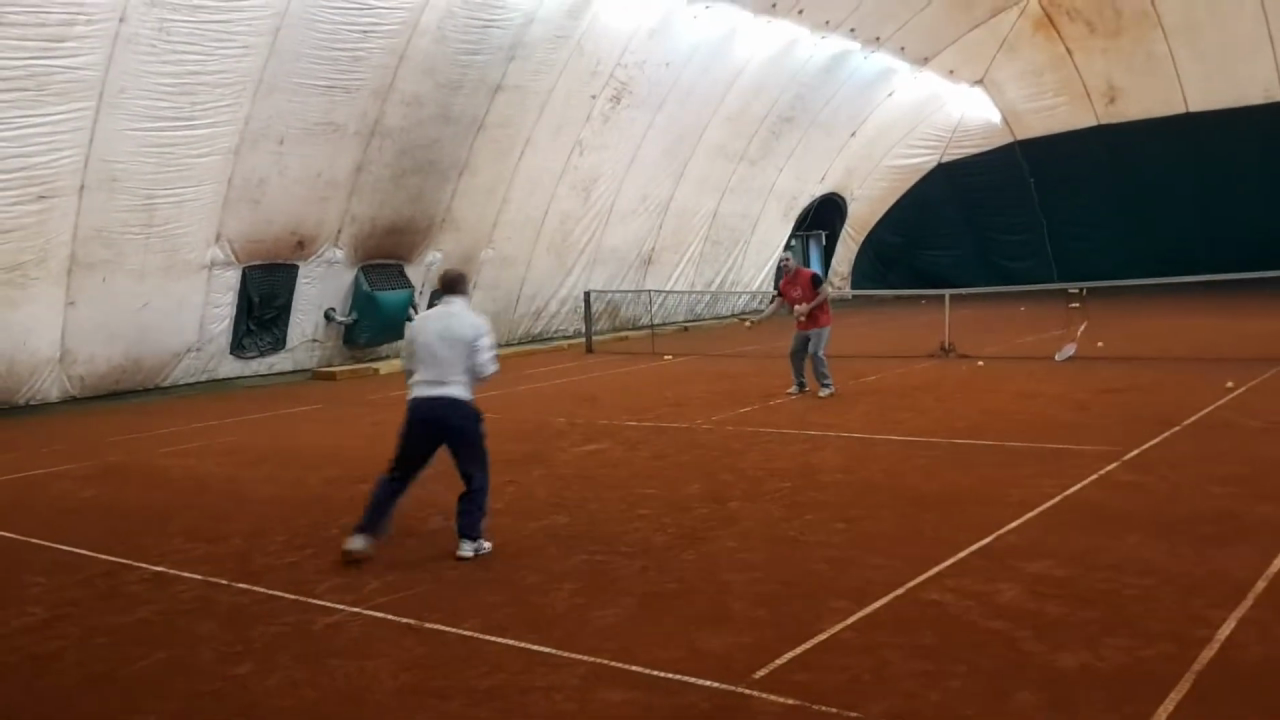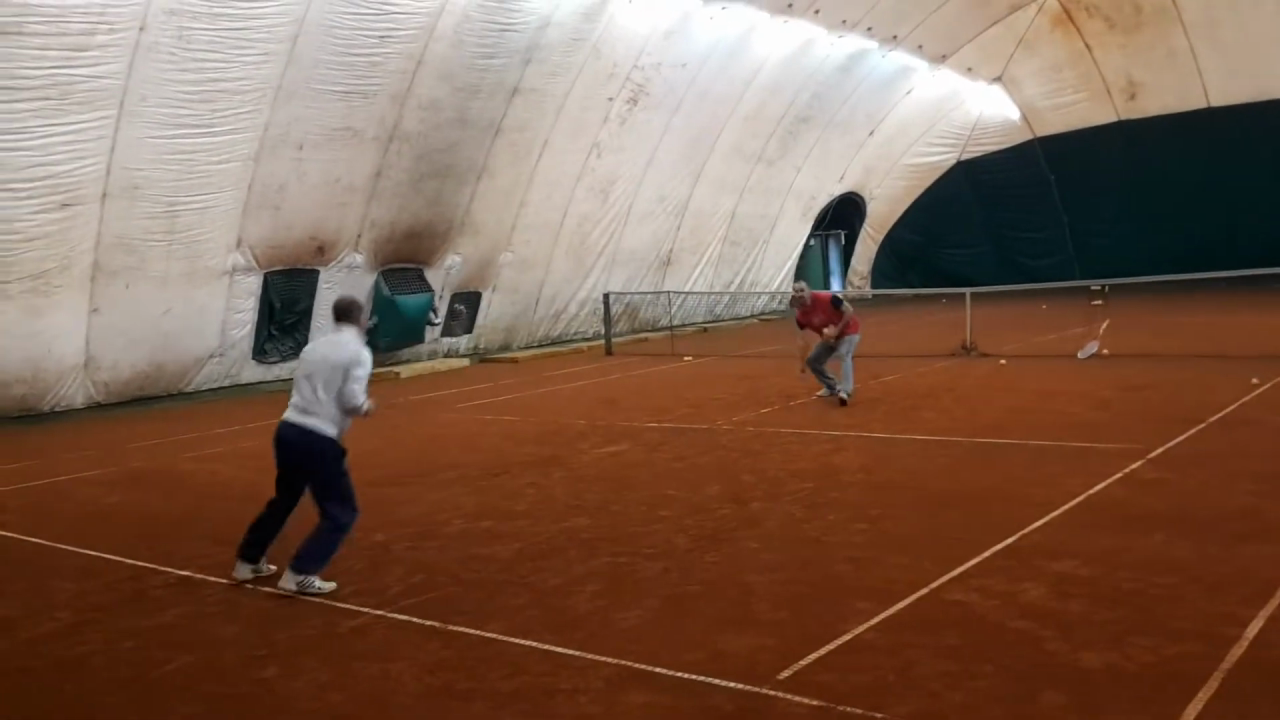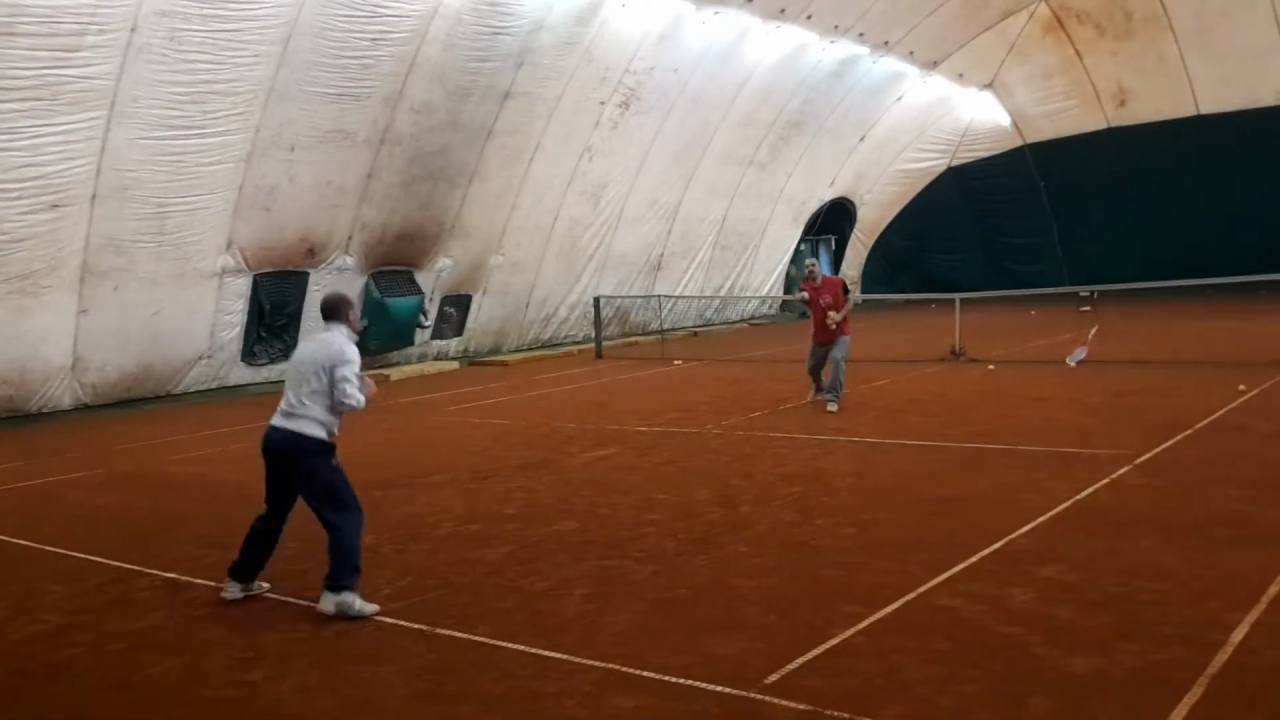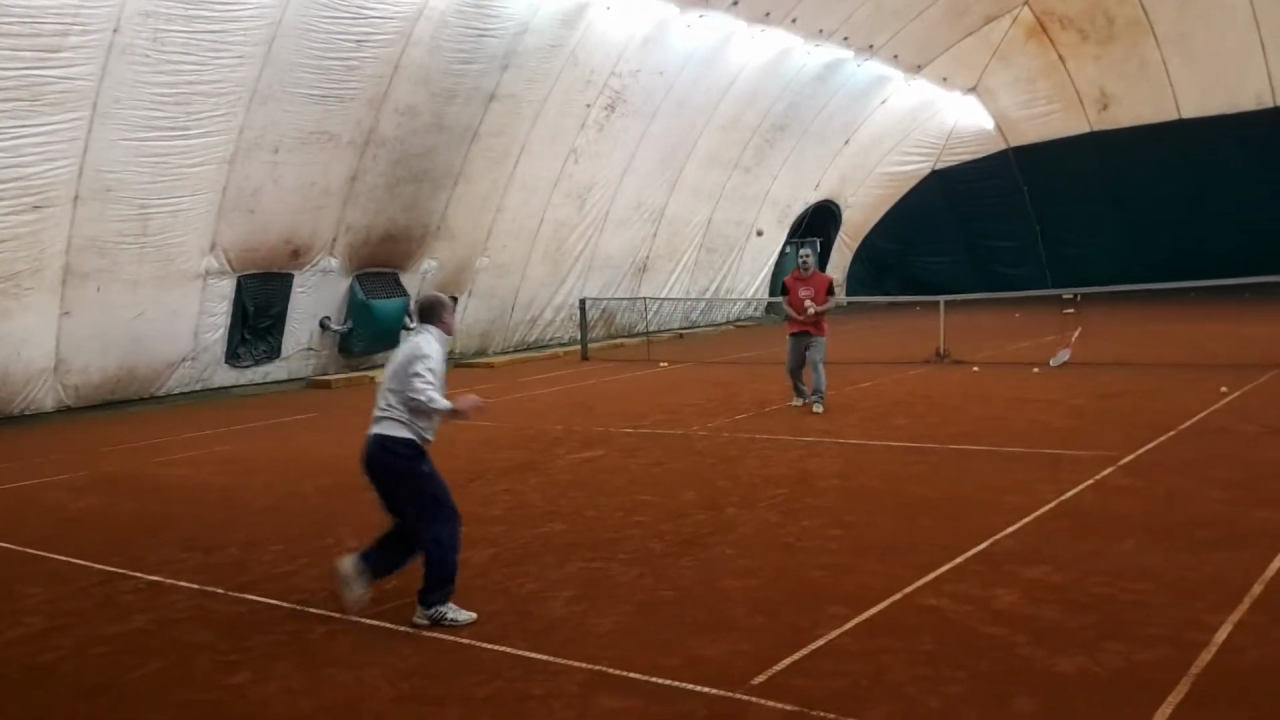
dt=0.5s
person 1, frame 1
left shoulder: (419, 322)
right shoulder: (475, 323)
left elbow: (411, 365)
right elbow: (485, 371)
right wrist: (492, 363)
left hip: (420, 406)
right hip: (455, 407)
left knee: (397, 475)
right knee: (476, 476)
left ankle: (363, 537)
right ankle: (469, 540)
person 1, frame 2
left shoulder: (312, 347)
right shoulder: (359, 353)
right elbow: (352, 401)
right wrist: (365, 406)
left hip: (287, 431)
right hip: (318, 439)
left knee: (284, 500)
right knee: (341, 512)
left ankle: (247, 562)
right ankle: (300, 574)
person 1, frame 3
left shoulder: (305, 347)
right shoulder: (345, 349)
right elbow: (346, 401)
left wrist: (358, 389)
right wrist: (366, 395)
left hip: (276, 436)
right hip: (307, 443)
left knee: (274, 513)
right knee: (346, 515)
left ankle: (239, 580)
right ankle: (340, 595)
person 1, frame 4
left shoulder: (409, 347)
right shoulder: (428, 348)
right elbow: (422, 398)
left wrist: (451, 409)
right wrist: (455, 407)
left hip: (379, 446)
right hip: (399, 449)
left knee: (415, 526)
right knee: (442, 522)
left ankle: (361, 568)
right ankle: (434, 606)
